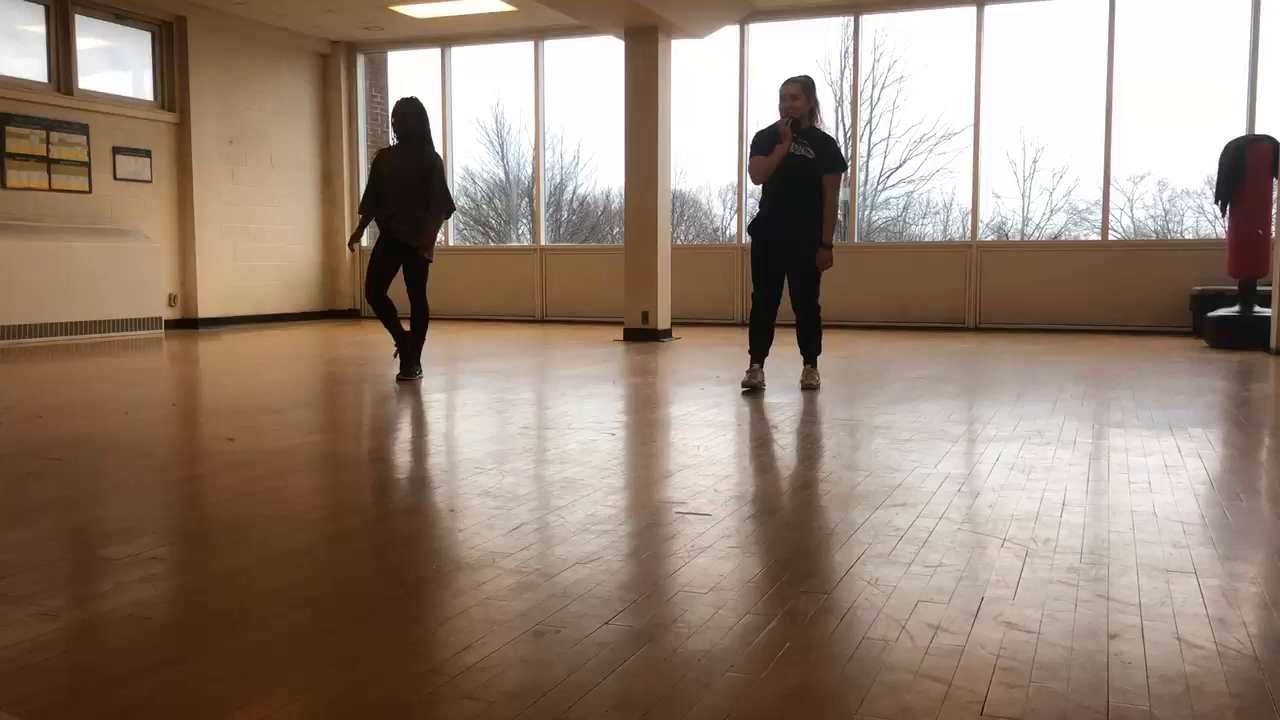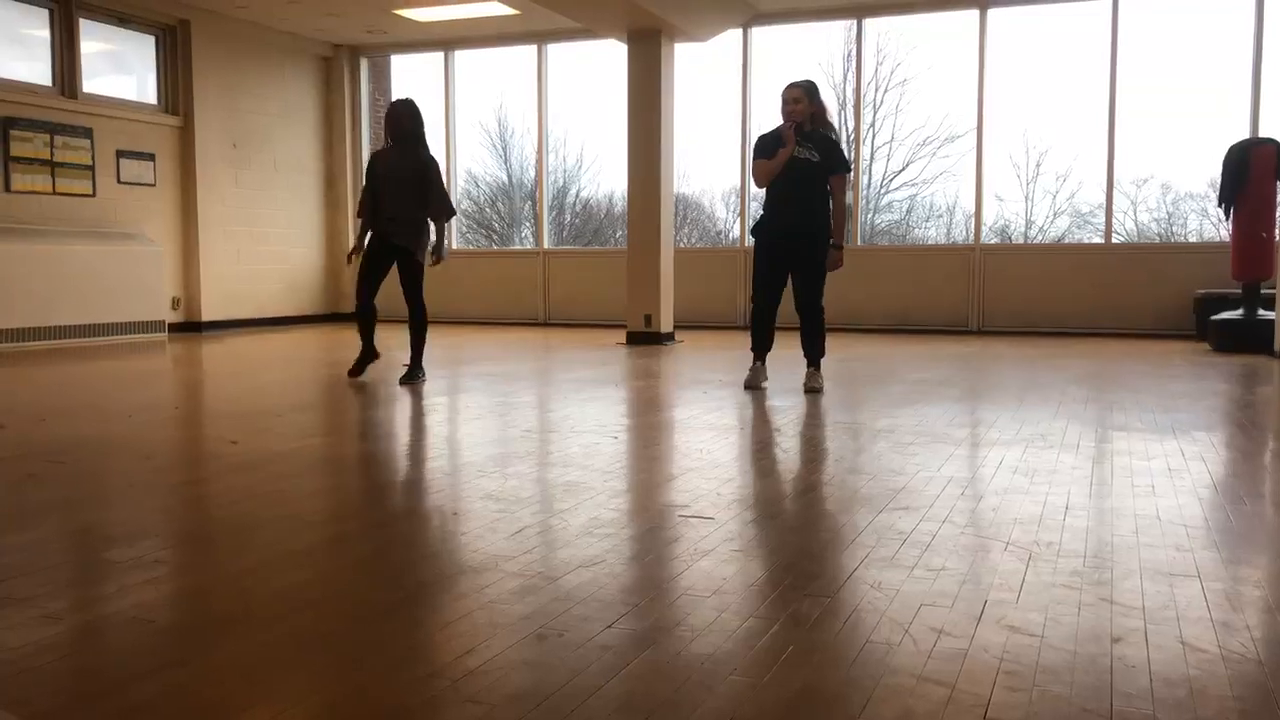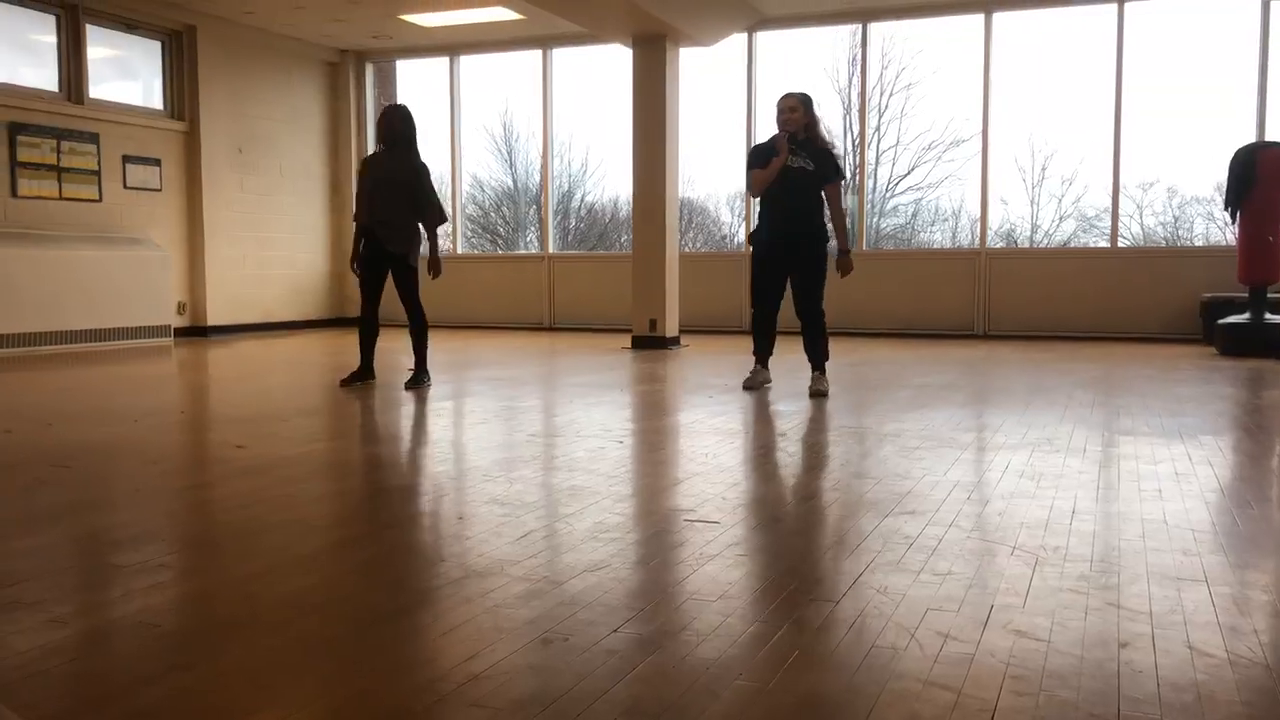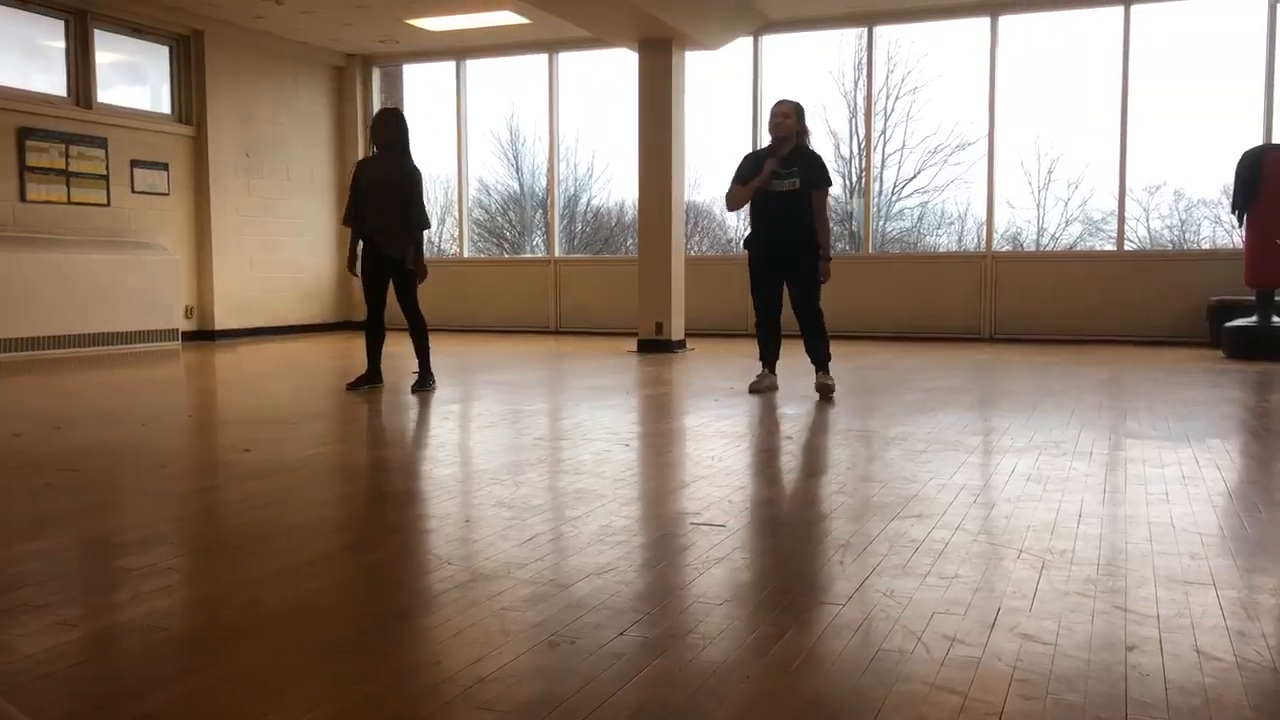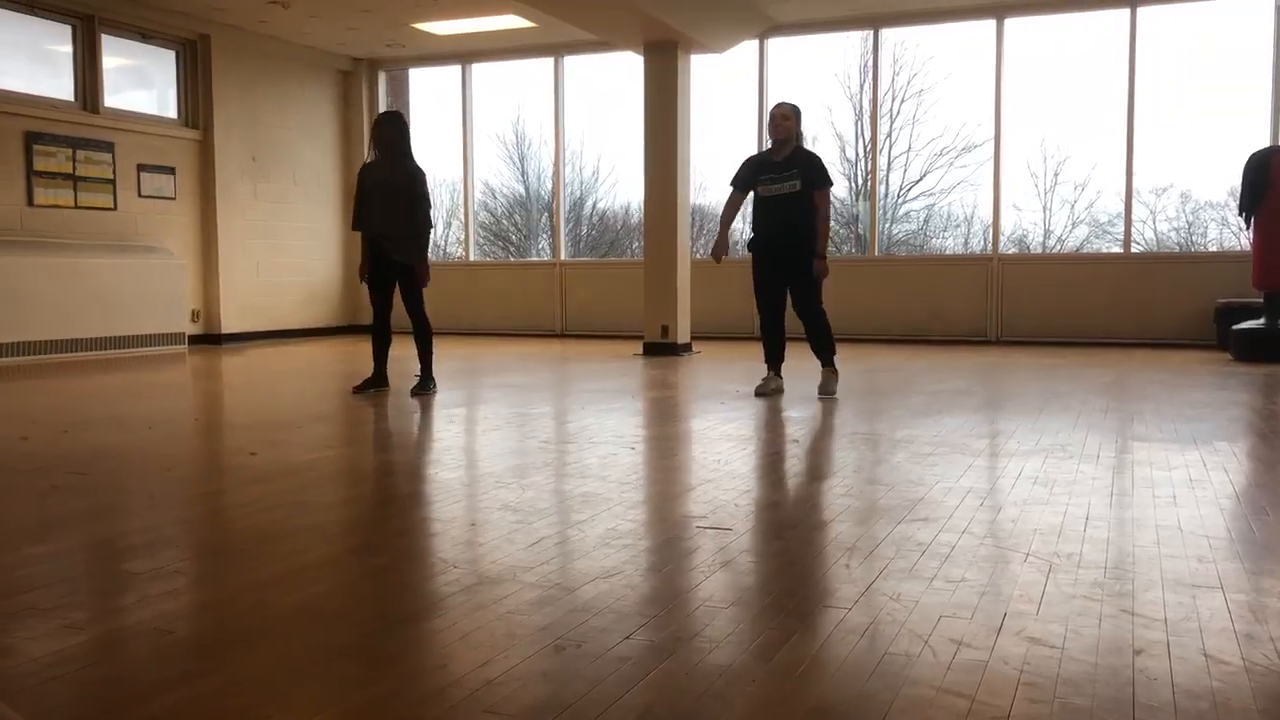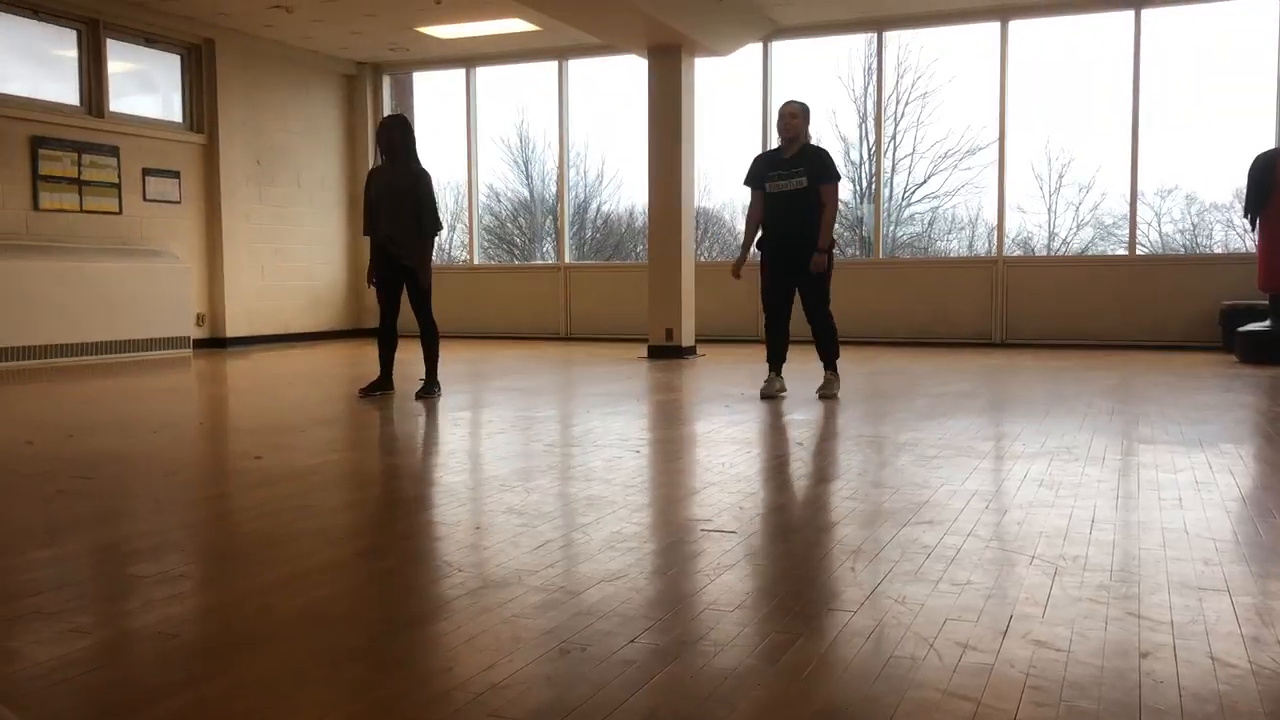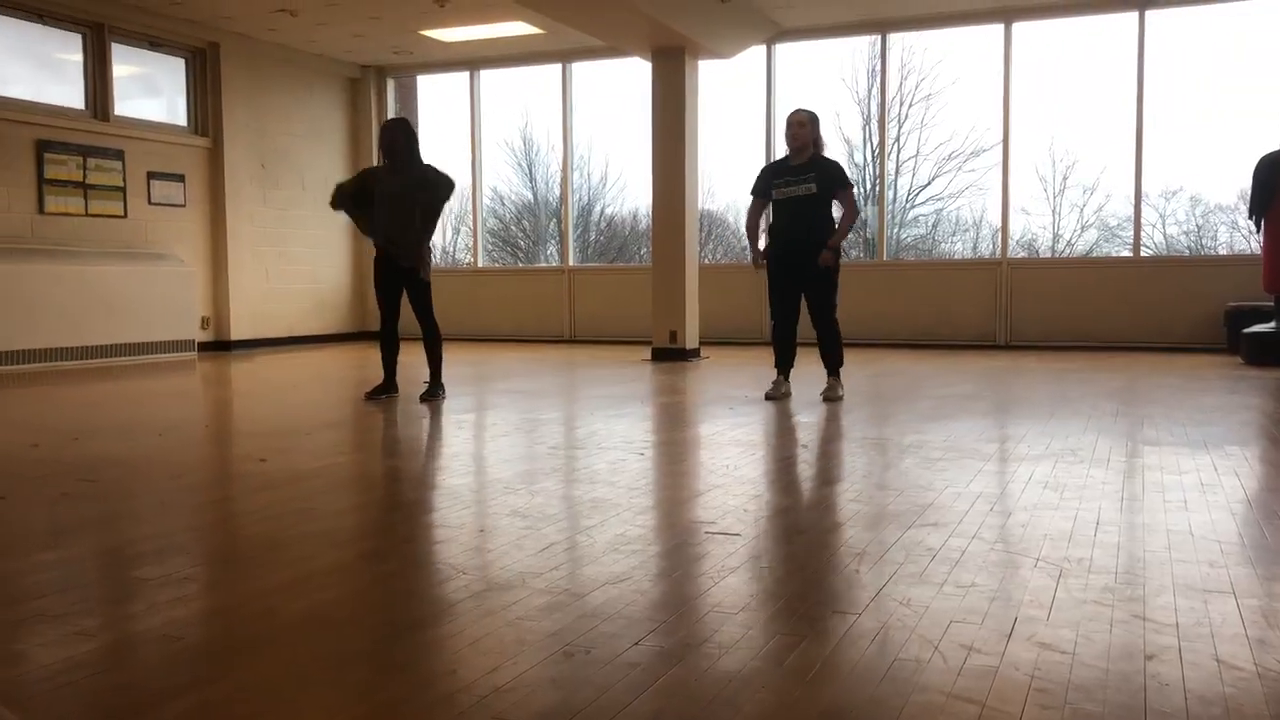
dt=0.2s
person 1, frame 1
left shoulder: (824, 145)
right shoulder: (765, 138)
left elbow: (831, 198)
right elbow: (757, 175)
left wrist: (826, 243)
right wrist: (784, 144)
left hip: (807, 237)
right hip: (768, 233)
left knee: (806, 303)
right knee: (763, 302)
left ankle: (810, 366)
right ankle: (756, 366)
person 1, frame 2
left shoulder: (827, 146)
right shoulder: (768, 141)
left elbow: (838, 199)
right elbow: (761, 178)
left wrist: (837, 244)
right wrist: (787, 147)
left hip: (812, 238)
right hip: (771, 234)
left knee: (809, 305)
right knee: (763, 301)
left ankle: (814, 369)
right ankle: (758, 363)
person 1, frame 3
left shoulder: (821, 154)
right shoulder: (763, 152)
left elbow: (834, 204)
right elbow: (755, 188)
left wrist: (844, 249)
right wrist: (781, 156)
left hip: (808, 244)
right hip: (768, 242)
left knee: (810, 309)
right knee: (763, 307)
left ankle: (818, 373)
right ankle: (760, 366)
person 1, frame 4
left shoulder: (810, 161)
right shoulder: (754, 161)
left elbow: (820, 212)
right elbow: (732, 202)
left wrist: (825, 256)
right wrist: (762, 179)
left hip: (801, 250)
right hip: (763, 249)
left knee: (808, 311)
right knee: (766, 312)
left ankle: (823, 372)
right ankle: (768, 371)
person 1, frame 5
left shoulder: (809, 162)
right shoulder: (754, 165)
left elbow: (822, 210)
right elbow: (733, 203)
left wrist: (821, 254)
right wrist: (722, 237)
left hip: (802, 252)
right hip: (765, 251)
left knee: (810, 311)
right knee: (769, 314)
left ankle: (829, 369)
right ankle: (773, 374)
person 1, frame 6
left shoulder: (818, 158)
right shoulder: (763, 163)
left elbow: (830, 205)
right elbow: (756, 209)
left wrist: (823, 248)
right wrist: (744, 252)
left hip: (811, 249)
right hip: (775, 250)
left knee: (818, 311)
right knee: (774, 314)
left ankle: (831, 374)
right ankle: (775, 375)
person 1, frame 7
left shoulder: (827, 168)
right shoulder: (772, 172)
left elbow: (850, 210)
right elbow: (754, 213)
left wrist: (832, 246)
right wrist: (755, 248)
left hip: (819, 257)
right hip: (781, 257)
left knee: (824, 318)
right knee: (782, 319)
left ankle: (834, 378)
right ankle: (782, 378)
person 2, frame 1
left shoulder: (429, 159)
right shoulder: (384, 158)
left elbow: (440, 203)
right elbow: (372, 199)
left wrist: (432, 232)
right wrist: (360, 231)
left hip: (417, 237)
right hip: (388, 235)
left knee: (417, 297)
right knee: (373, 291)
left ankle: (413, 361)
right ankle: (402, 339)
person 2, frame 2
left shoulder: (424, 161)
right shoulder: (378, 160)
left elbow: (438, 205)
right elbow: (367, 204)
left wrist: (439, 241)
right wrist: (360, 241)
left hip: (411, 239)
right hip: (381, 237)
left knee: (413, 301)
right knee: (362, 295)
left ankle: (416, 364)
right ankle: (367, 349)
person 2, frame 3
left shoulder: (415, 167)
right shoulder: (370, 164)
left elbow: (430, 212)
right elbow: (362, 209)
left wrist: (434, 252)
right wrist: (356, 247)
left hip: (404, 246)
right hip: (373, 244)
left knee: (411, 305)
right knee: (368, 306)
left ankle: (421, 369)
right ankle: (366, 367)
person 2, frame 4
left shoulder: (408, 171)
right shoulder: (364, 168)
left elbow: (418, 218)
right elbow: (356, 214)
left wrist: (419, 256)
right wrist: (353, 251)
left hip: (401, 251)
right hip: (372, 249)
left knee: (410, 309)
right knee: (374, 311)
left ankle: (426, 372)
right ankle: (373, 371)
person 2, frame 5
left shoulder: (412, 173)
right shoulder: (368, 172)
left elbow: (423, 220)
right elbow: (363, 220)
left wrist: (423, 259)
right wrist: (364, 257)
left hip: (407, 254)
right hip: (378, 254)
left knee: (416, 313)
right knee: (380, 314)
left ankle: (427, 376)
right ankle: (379, 374)
person 2, frame 6
left shoulder: (418, 176)
right shoulder: (375, 177)
left elbow: (431, 223)
right elbow: (371, 224)
left wrist: (425, 260)
right wrist: (372, 261)
left hip: (413, 258)
right hip: (386, 257)
left knee: (423, 316)
right knee: (387, 317)
left ankle: (432, 379)
right ankle: (385, 377)
person 2, frame 7
left shoulder: (420, 174)
right shoulder: (373, 176)
left elbow: (445, 187)
right elbow: (340, 198)
left wrist: (426, 228)
right wrist: (365, 221)
left hip: (414, 259)
right hip: (385, 258)
left knee: (425, 318)
right knee: (387, 321)
left ankle: (436, 382)
right ankle: (389, 381)
